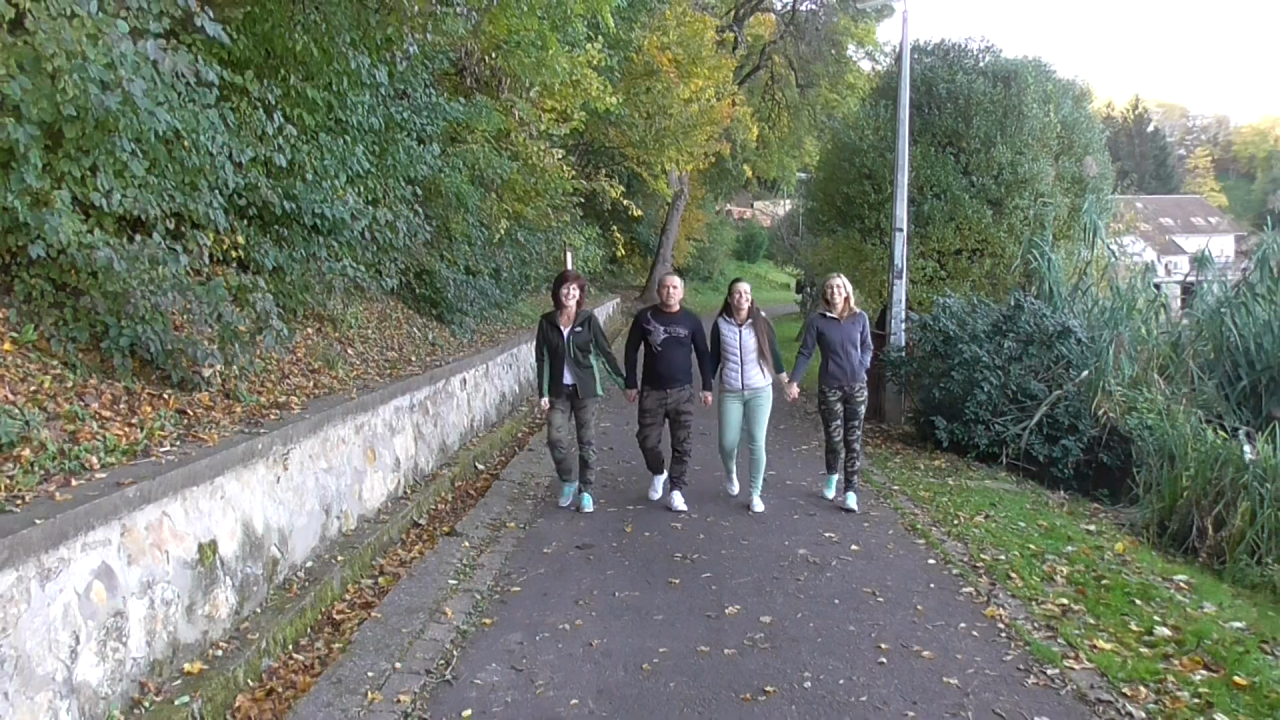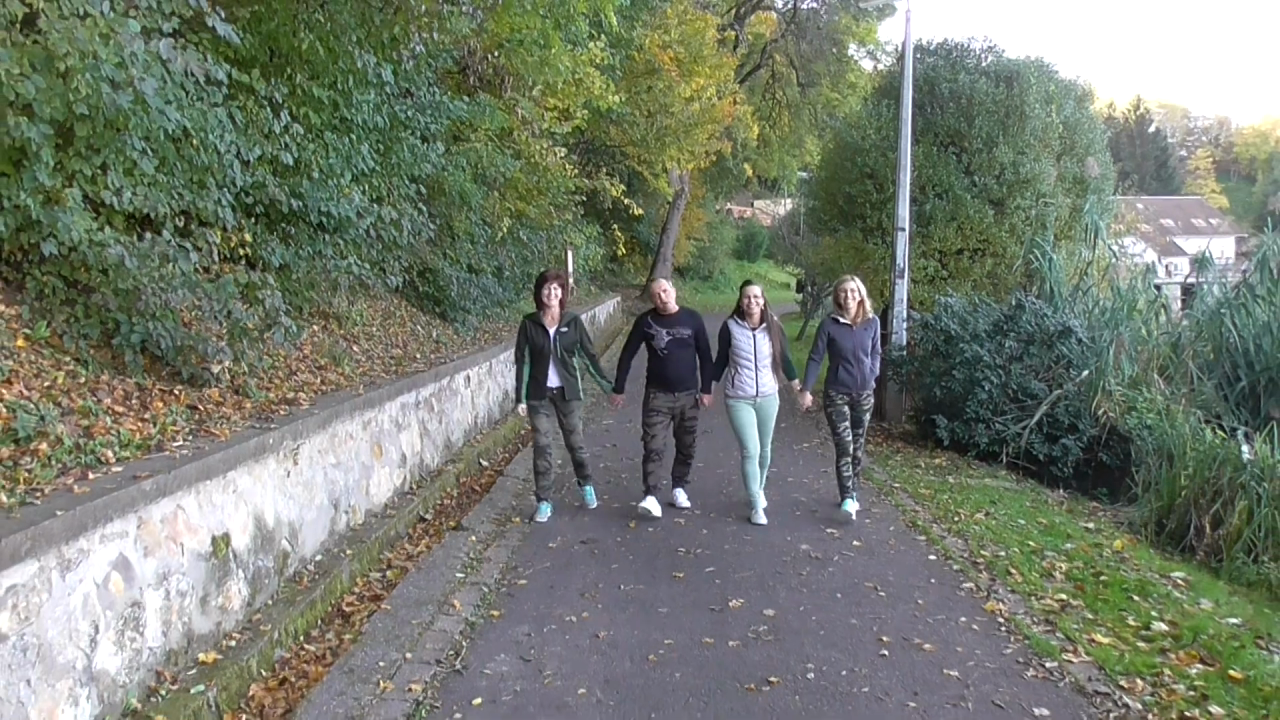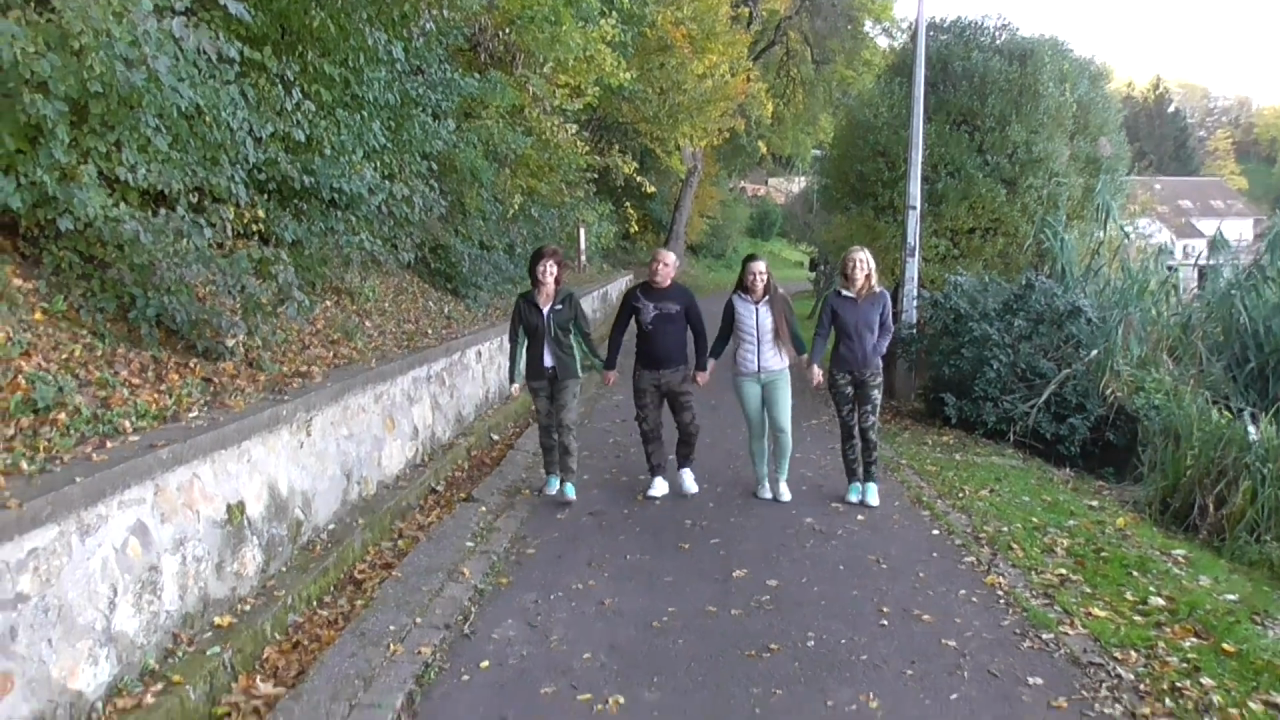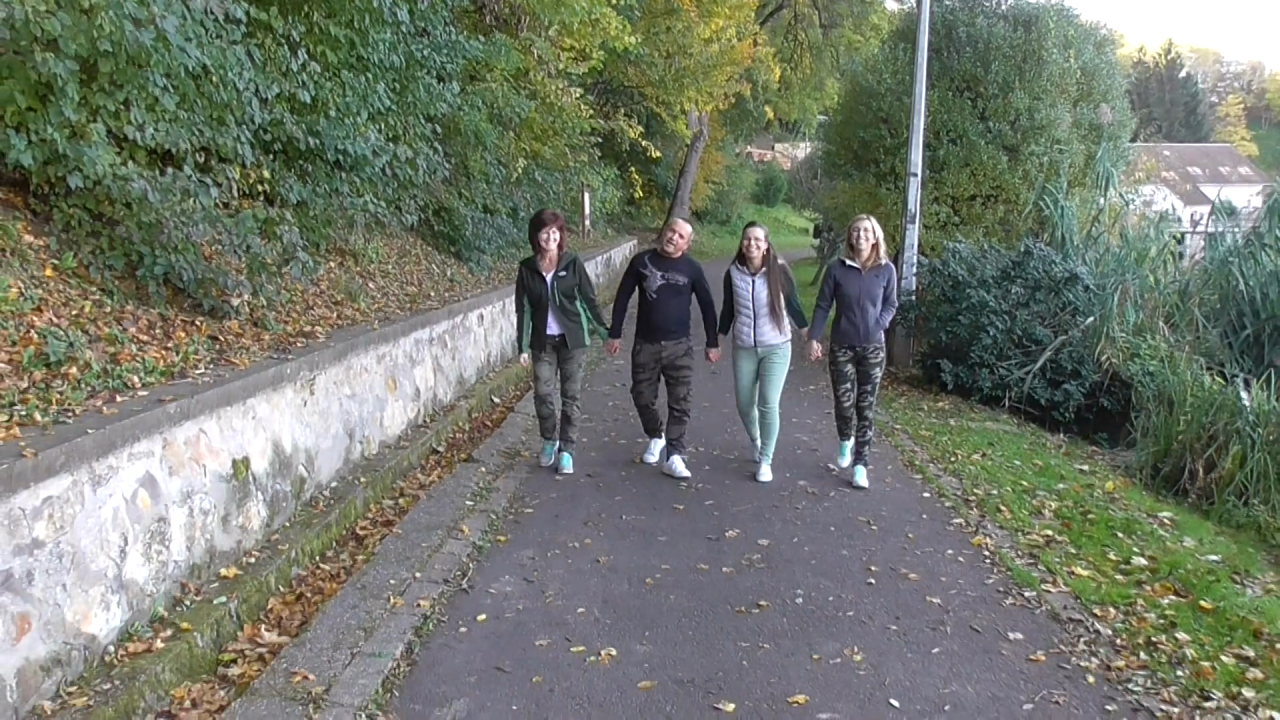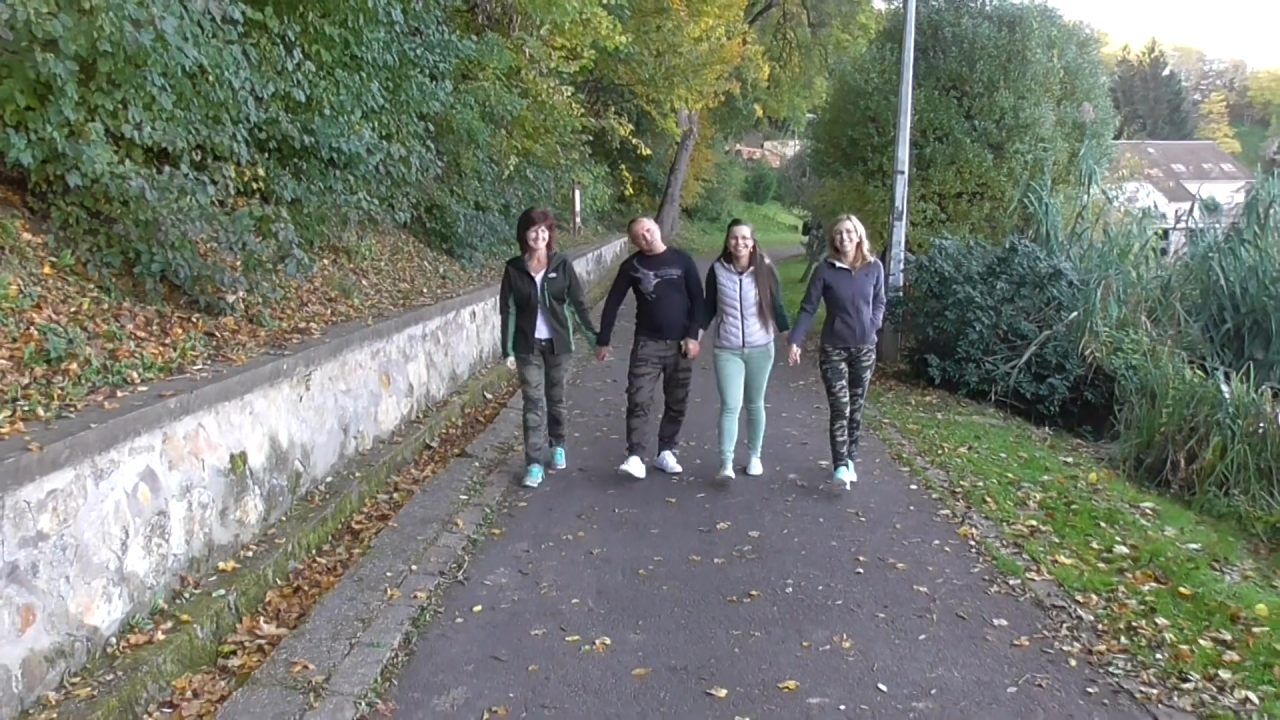
dt=0.5s
person 1, frame 1
left shoulder: (589, 320)
right shoulder: (547, 322)
left elbow: (605, 353)
right elbow: (542, 359)
left wrist: (624, 382)
right wrist: (543, 392)
left hip: (586, 389)
right hip: (558, 390)
left knee: (586, 441)
right knee: (556, 440)
left ankle: (585, 491)
right ankle: (568, 483)
person 1, frame 2
left shoulder: (573, 322)
right shoulder: (529, 324)
left elbow: (589, 355)
right elbow: (522, 361)
left wrist: (608, 386)
right wrist: (520, 397)
left hip: (568, 392)
right hip: (538, 395)
left knee: (575, 443)
right knee: (542, 447)
left ankle: (586, 485)
right ankle: (543, 502)
person 1, frame 3
left shoulder: (569, 299)
right shoulder: (524, 302)
left elbow: (583, 334)
right elbow: (516, 340)
left wrist: (601, 364)
right wrist: (513, 377)
left hip: (567, 372)
right hip: (538, 374)
left knee: (566, 425)
right knee: (546, 427)
left ankle: (568, 483)
right ankle: (552, 474)
person 1, frame 4
left shoulder: (573, 263)
right shoulder: (527, 268)
left elbow: (589, 300)
right elbow: (523, 309)
left wrist: (606, 333)
right wrist: (523, 346)
left hip: (573, 340)
right hip: (543, 342)
left knee: (571, 396)
right knee: (543, 394)
left ankle: (566, 451)
right ankle: (549, 440)
person 1, frame 5
left shoulder: (562, 265)
right shoulder: (514, 268)
left elbow: (578, 304)
right elbow: (507, 310)
left wrist: (594, 339)
right wrist: (507, 349)
left hip: (558, 343)
right hip: (528, 346)
left knee: (556, 398)
right knee: (533, 403)
left ankle: (557, 446)
right ankle: (534, 465)
person 2, frame 1
left shoulder: (860, 318)
right shoulder: (817, 320)
left elbow: (867, 347)
right elbow: (805, 353)
left wrist: (861, 367)
right wrist: (794, 381)
left hip: (857, 386)
right hip: (830, 387)
left knee: (853, 441)
right knee: (834, 440)
left ankle: (850, 491)
right ankle: (831, 476)
person 2, frame 2
left shoulder: (872, 323)
right shoulder: (828, 325)
right elbow: (815, 358)
left wrist: (872, 374)
right wrist: (806, 389)
left hip: (864, 393)
right hip: (836, 394)
left knee: (857, 447)
right knee: (844, 447)
left ankle: (851, 492)
right ankle: (847, 500)
person 2, frame 3
left shoulder: (881, 297)
right shoulder: (833, 299)
left elbow: (887, 330)
right elbow: (821, 333)
left wrist: (877, 351)
right wrist: (814, 363)
left hip: (871, 372)
right hip: (840, 372)
left knee: (868, 427)
right knee: (848, 429)
left ankle: (870, 483)
right ankle: (854, 482)
person 2, frame 4
left shoulder: (886, 269)
right shoulder: (836, 268)
left elbow: (891, 304)
right elbow: (823, 305)
left wrist: (879, 325)
right wrist: (814, 338)
left hip: (873, 347)
right hip: (841, 346)
left knee: (865, 407)
right knee: (844, 404)
left ankle: (860, 465)
right ankle: (846, 441)
person 2, frame 5
left shoulder: (874, 268)
right shoulder: (825, 271)
left elbow: (879, 302)
right elbow: (808, 308)
left wrist: (872, 326)
right wrist: (794, 341)
left hip: (865, 348)
right hip: (833, 348)
left knee: (856, 408)
right knee: (839, 408)
left ankle: (849, 458)
right ankle: (840, 468)
person 3, frame 1
left shoulder: (691, 320)
right shoulder: (644, 317)
left elbow: (703, 354)
right elbow: (631, 351)
left wrist: (707, 387)
right wrist: (630, 383)
left hip: (682, 392)
right hip: (651, 391)
left knee: (682, 445)
right knee: (647, 441)
left ankle: (676, 491)
right ankle: (659, 472)
person 3, frame 2
left shoulder: (692, 319)
right shoulder: (645, 322)
left elbow: (705, 355)
right elbow: (627, 355)
left wrist: (706, 389)
right wrist: (618, 389)
left hip: (688, 395)
right hip: (657, 395)
left knee: (686, 447)
right knee: (653, 447)
left ankle: (679, 488)
right ankle: (651, 498)
person 3, frame 3
left shoulder: (684, 296)
right shoulder: (634, 295)
left elbow: (699, 332)
right elbow: (618, 330)
left wrist: (701, 367)
right wrist: (610, 365)
left hip: (677, 372)
right hip: (645, 373)
left knee: (688, 425)
right knee: (649, 429)
left ankle: (685, 469)
right ankle: (658, 478)
person 3, frame 4
left shoulder: (692, 268)
right shoulder: (641, 261)
left elbow: (707, 306)
right elbow: (623, 297)
left wrist: (712, 343)
right wrist: (615, 334)
left hip: (679, 346)
right hip: (645, 344)
left knee: (680, 403)
right knee: (643, 399)
left ankle: (674, 458)
right ankle: (656, 438)
person 3, frame 5
left shoulder: (682, 259)
right shoulder: (631, 266)
left elbow: (697, 299)
right elbow: (613, 302)
left wrist: (693, 335)
right wrist: (603, 341)
left hip: (680, 343)
right hip: (647, 343)
left knee: (676, 403)
right knee: (639, 400)
left ankle: (665, 453)
right ankle: (635, 458)
person 4, frame 1
left shoulder: (761, 322)
right shoulder: (720, 324)
left elbow: (773, 353)
right elbow: (714, 357)
left wrist: (787, 383)
left hip: (760, 391)
right hip: (730, 393)
left knee: (757, 443)
right knee: (727, 443)
left ankle: (755, 494)
right ankle: (731, 475)
person 4, frame 2
left shoulder: (773, 326)
right shoulder: (730, 327)
left elbow: (784, 359)
right elbow: (721, 360)
left wrist: (799, 389)
left hip: (768, 397)
right hip: (738, 399)
left knee: (764, 449)
right knee: (750, 450)
left ankle: (758, 489)
right ankle: (755, 506)
person 4, frame 3
left shoulder: (779, 299)
right shoulder: (735, 302)
left elbow: (793, 333)
right elbow: (723, 336)
right wrist: (708, 367)
left hip: (777, 374)
right hip: (745, 376)
left knee: (782, 428)
right knee: (757, 430)
left ankle: (781, 481)
right ankle: (762, 482)
person 4, frame 4
left shoulder: (780, 270)
right shoulder: (733, 273)
left elbow: (793, 305)
right elbow: (728, 310)
left hip: (776, 348)
right hip: (744, 349)
left knee: (769, 405)
right knee: (745, 404)
left ankle: (765, 462)
right ankle: (755, 440)
person 4, frame 5
left shoulder: (765, 269)
right shoulder: (717, 271)
left elbow: (776, 306)
right elbow: (708, 307)
left hip: (760, 349)
right hip: (726, 350)
left knee: (755, 404)
right knee: (731, 405)
left ankle: (754, 455)
right ankle: (726, 464)
